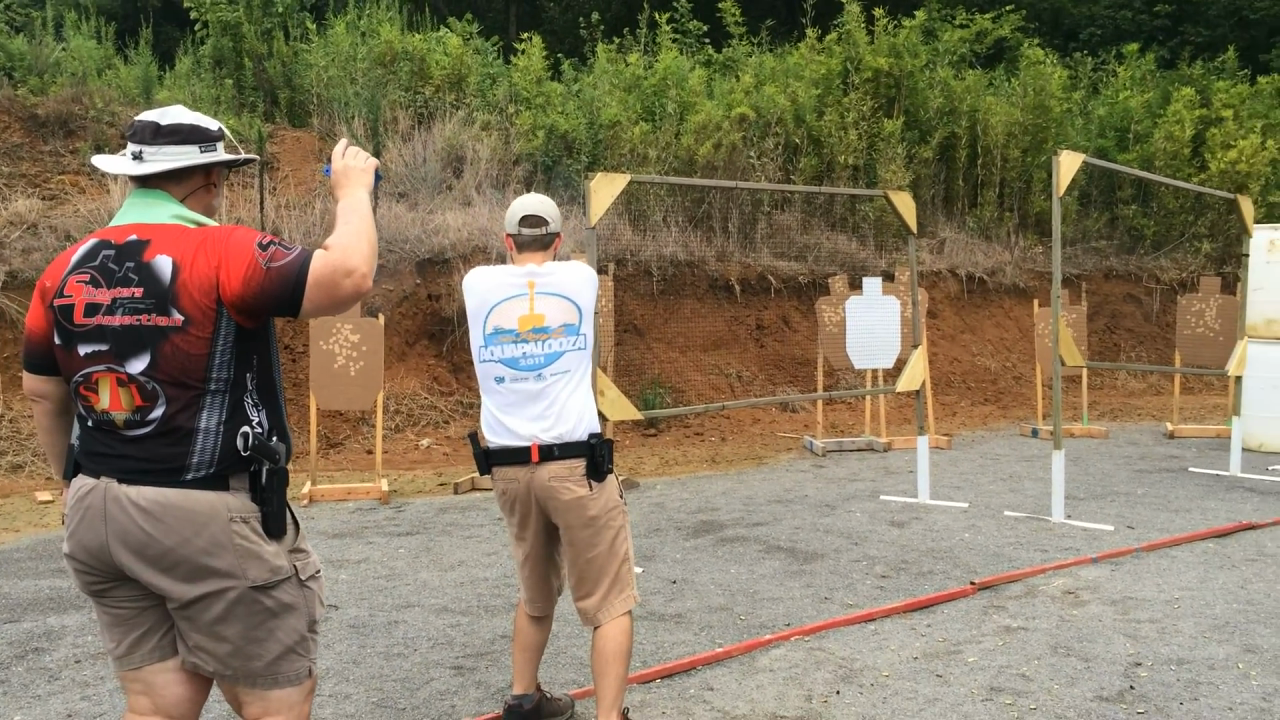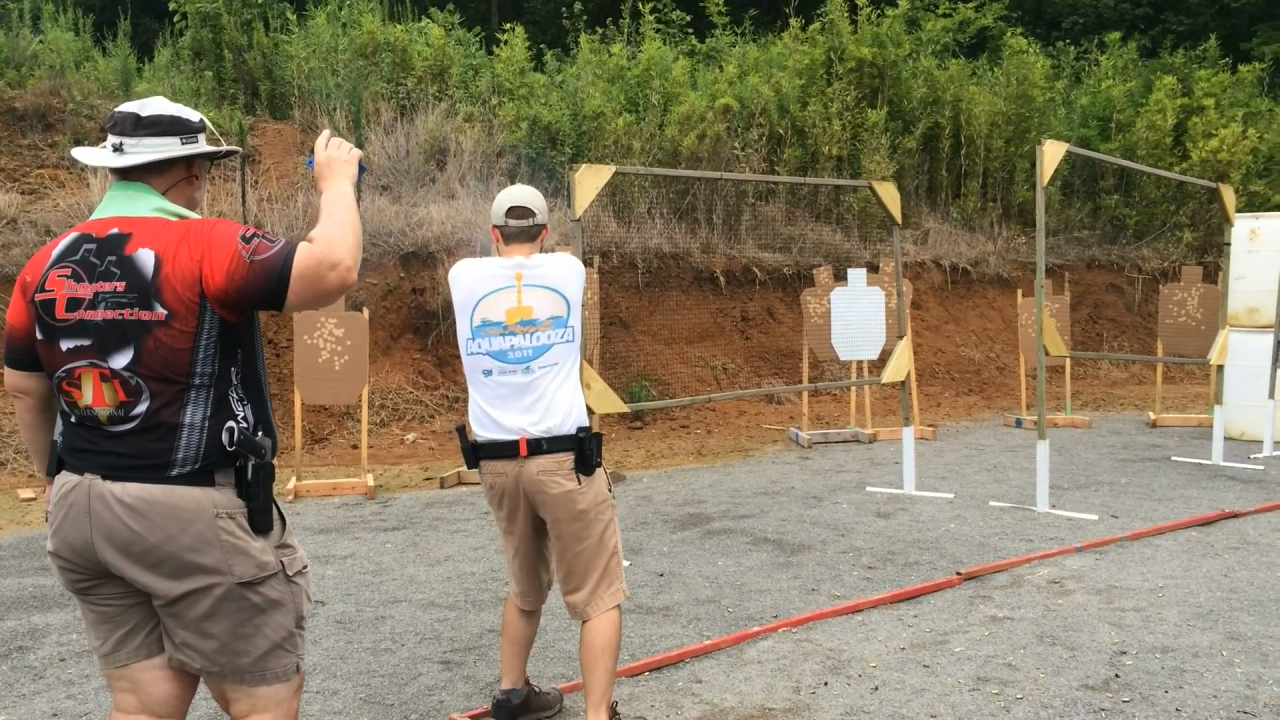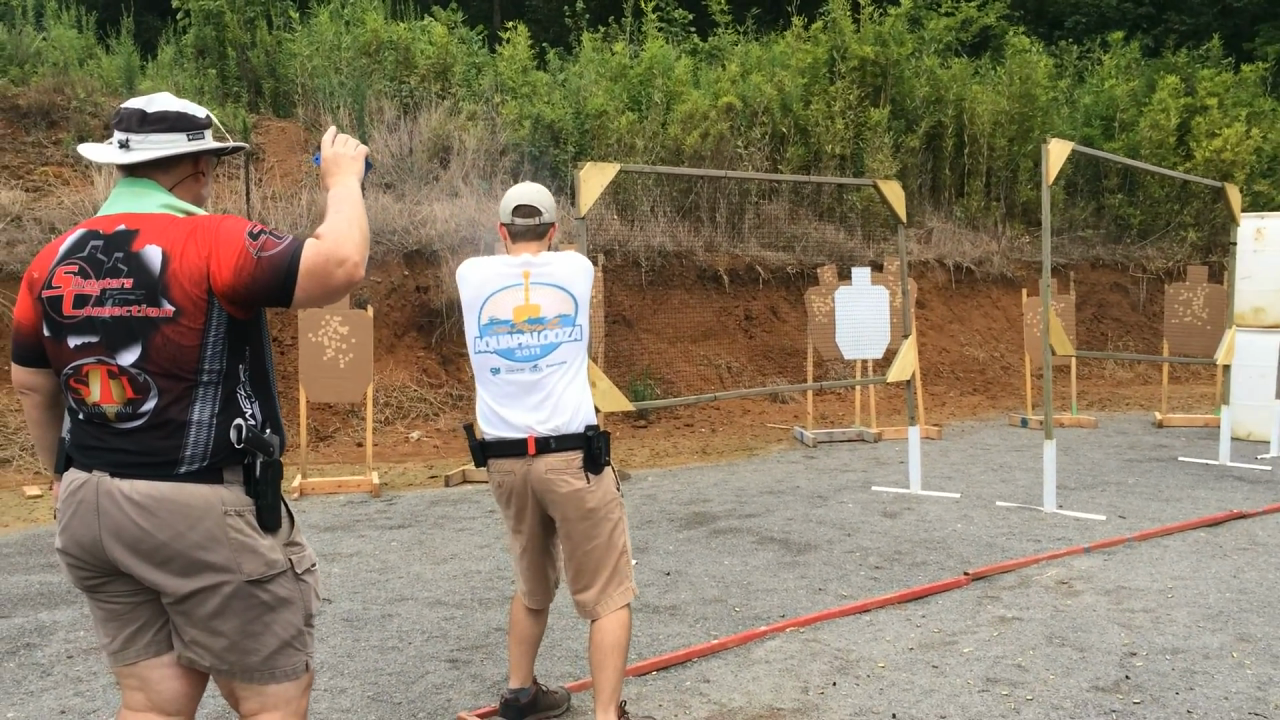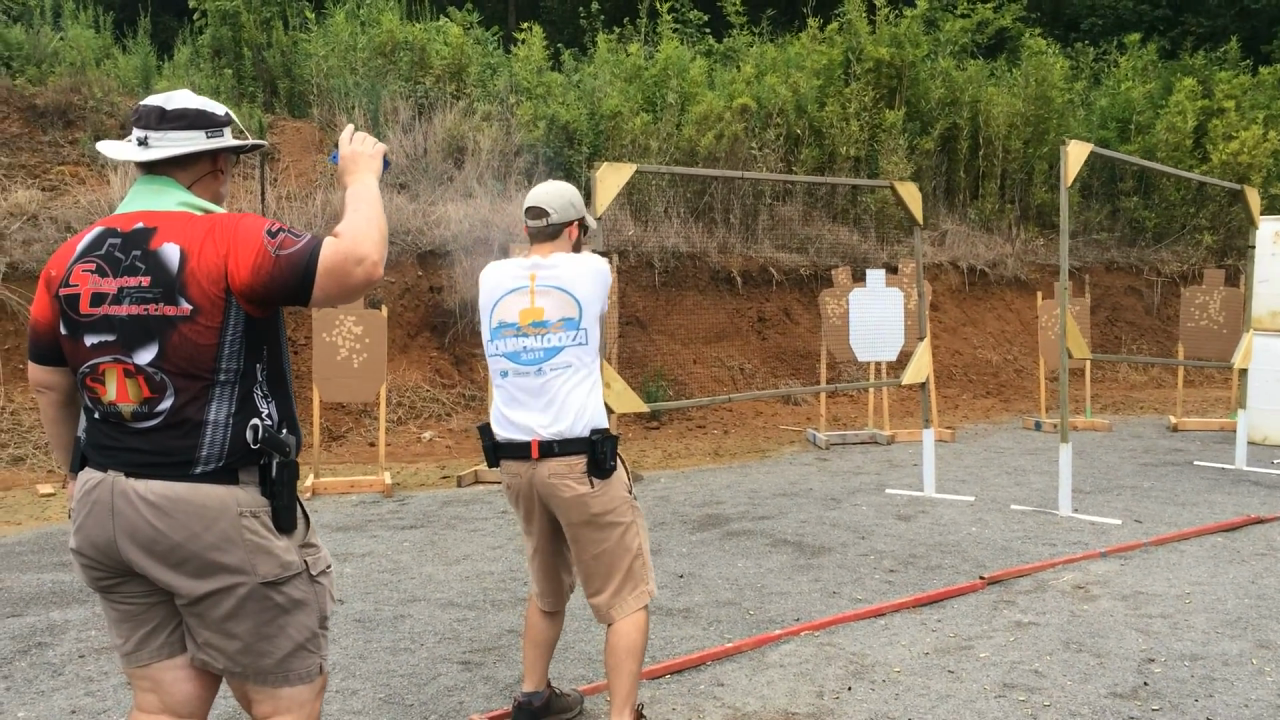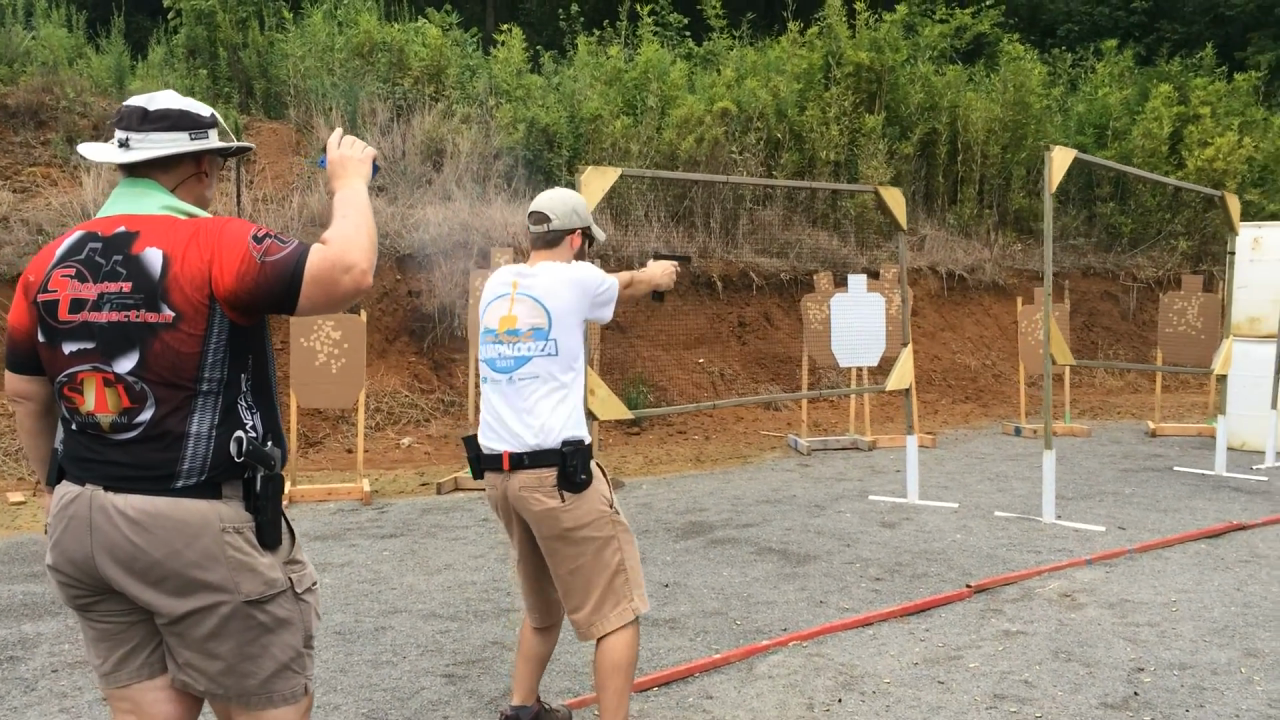
dt=0.2s
person 1, frame 1
left shoulder: (66, 268)
right shoulder: (223, 253)
left elbow: (42, 392)
right elbow: (349, 276)
left wrist: (77, 486)
right wrist: (352, 191)
left hip: (99, 515)
right hip: (209, 516)
person 1, frame 2
right shoulder: (206, 246)
right elbow: (333, 269)
left wrist: (62, 483)
right wrist: (336, 182)
left hip: (83, 513)
right hip: (195, 512)
person 1, frame 3
left shoulder: (54, 259)
right shoulder: (215, 242)
left elbow: (31, 386)
right elbow: (341, 265)
left wrist: (70, 479)
right wrist: (343, 179)
left hip: (91, 509)
right hip: (203, 510)
person 1, frame 4
left shoulder: (71, 256)
right shoulder: (233, 240)
left elbow: (48, 385)
right elbow: (359, 264)
left wrist: (86, 480)
right wrist: (360, 177)
left hip: (104, 509)
right hip: (217, 510)
person 1, frame 5
left shoulder: (51, 261)
right shoulder: (217, 246)
right elbow: (348, 271)
left wrist: (64, 491)
right wrist: (350, 182)
left hip: (80, 523)
right hip: (198, 525)
person 2, frame 1
left shoulder: (477, 284)
right shoulder: (581, 277)
left hip: (509, 469)
right hip: (574, 463)
left knee: (537, 592)
right knee: (610, 600)
person 2, frame 2
left shoulder: (464, 276)
right shoulder: (568, 269)
left hip: (497, 463)
right hip: (563, 458)
left knee: (525, 586)
right knee: (599, 595)
person 2, frame 3
left shoulder: (471, 275)
right shoulder: (576, 267)
left hip: (505, 461)
right hip: (570, 456)
left knee: (533, 584)
right knee: (609, 594)
person 2, frame 4
left shoulder: (493, 277)
right shoulder: (589, 270)
left hip: (517, 462)
right hip: (580, 459)
left knee: (550, 588)
right knee: (627, 595)
person 2, frame 5
left shoulder: (498, 282)
right shoulder: (574, 279)
right elbow: (626, 288)
left wrist: (634, 276)
right wrist: (655, 276)
left hip: (500, 473)
right hip: (557, 472)
left knee: (545, 607)
right knee: (617, 610)
